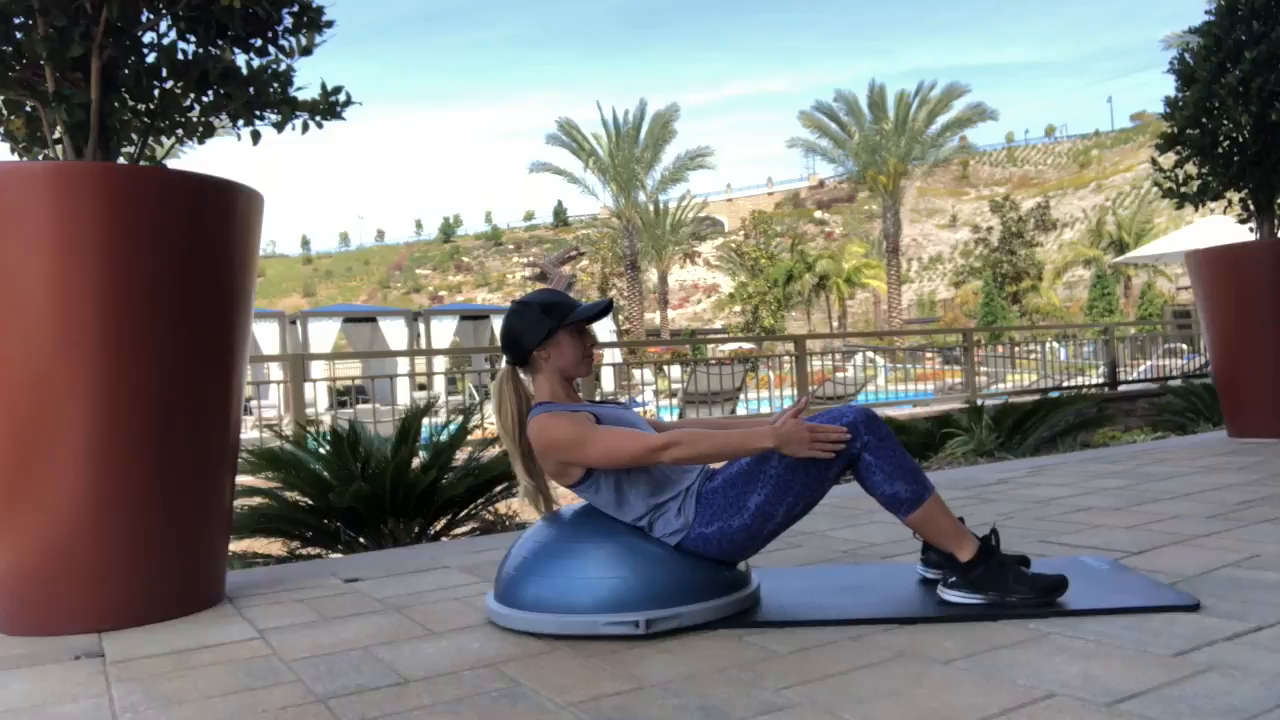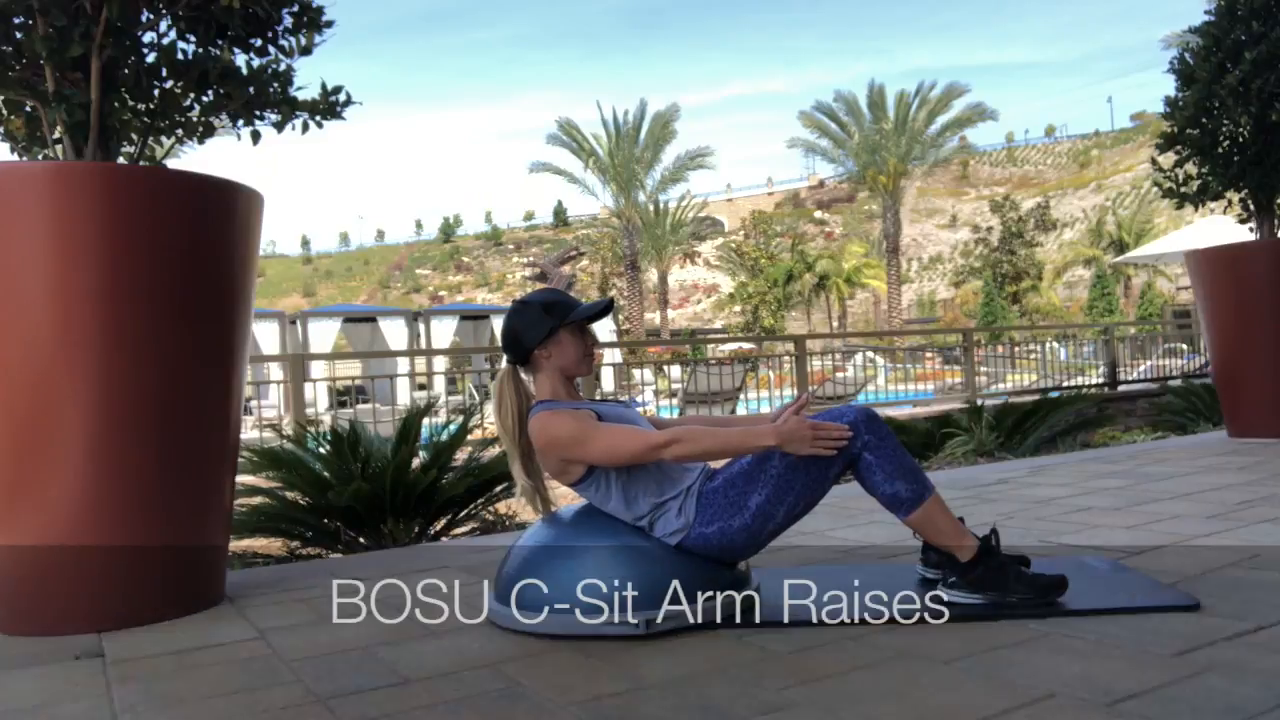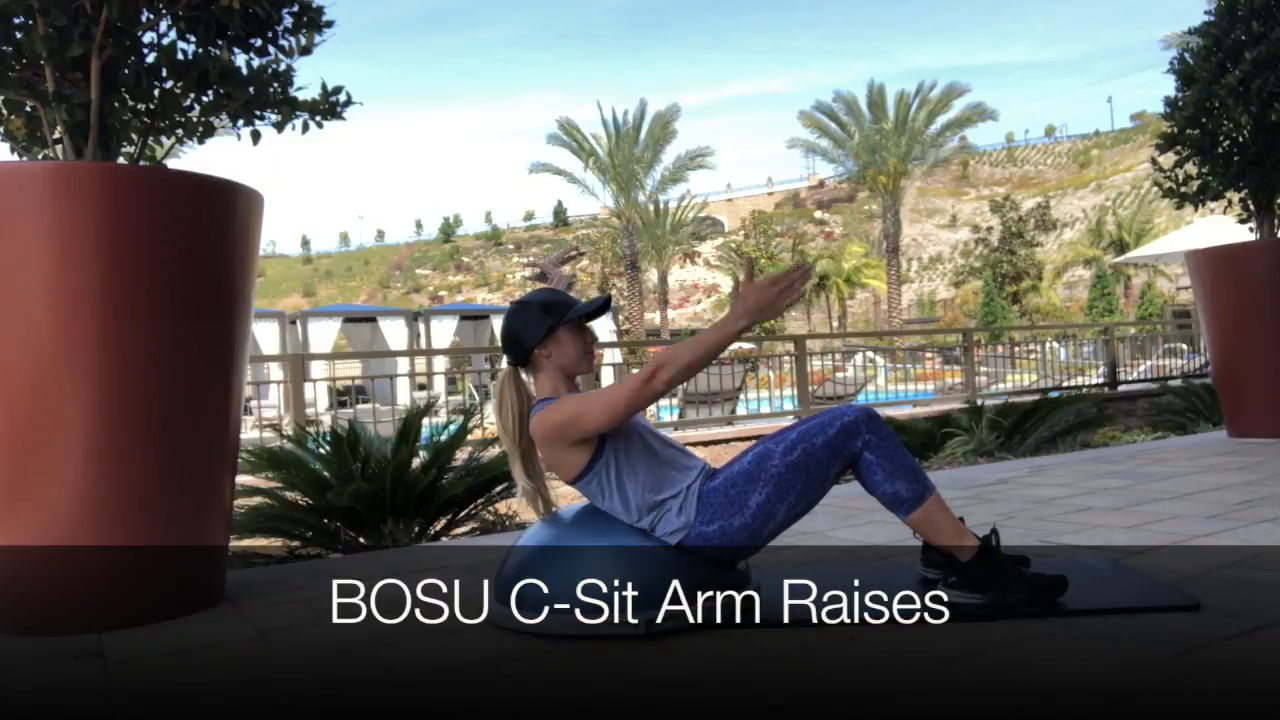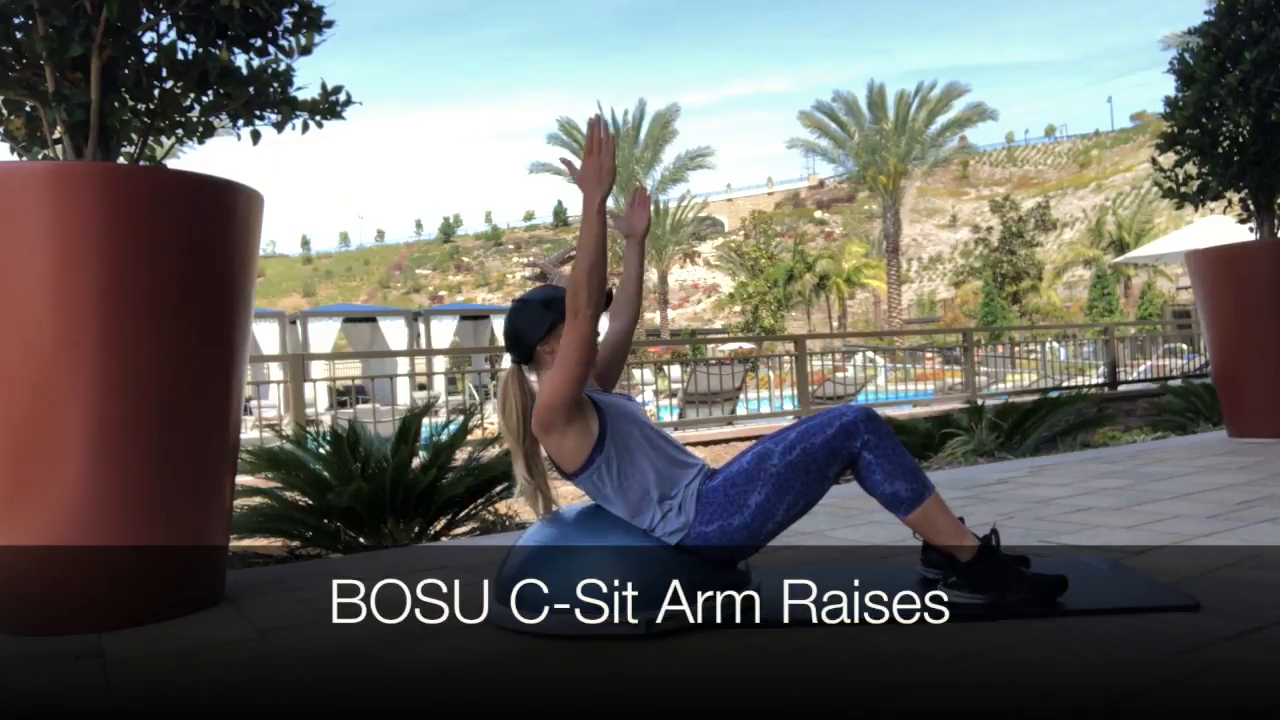
dt=0.3s
person 1, frame 1
left shoulder: (581, 411)
right shoulder: (548, 428)
left elbow: (675, 426)
right elbow: (662, 448)
left wrist: (765, 423)
right wrist: (770, 439)
left hip: (708, 503)
right hip: (701, 523)
left knee: (853, 424)
right knee: (855, 428)
left ankle: (950, 550)
right ankle: (973, 563)
person 1, frame 2
left shoulder: (580, 411)
right shoulder: (550, 427)
left elbow: (679, 423)
right elbow: (663, 447)
left wrist: (768, 420)
right wrist: (771, 438)
left hip: (708, 501)
right hip: (701, 523)
left knee: (852, 427)
right knee: (857, 428)
left ankle: (950, 550)
right ankle: (974, 565)
person 1, frame 3
left shoulder: (585, 411)
right shoulder: (552, 430)
left elbow: (661, 380)
right elbow: (652, 381)
left wrist: (741, 318)
right wrist: (741, 318)
left hip: (707, 500)
right hip: (701, 524)
left knee: (853, 424)
right knee: (857, 426)
left ankle: (953, 554)
right ankle: (969, 563)
person 1, frame 4
left shoulder: (589, 393)
right shoulder: (555, 412)
left elbow: (622, 316)
right elbow: (584, 309)
left wrist: (635, 240)
right wrist: (593, 200)
left hip: (708, 508)
right hip: (701, 524)
left knee: (852, 426)
right knee: (857, 427)
left ankle: (953, 551)
right ankle: (972, 562)
